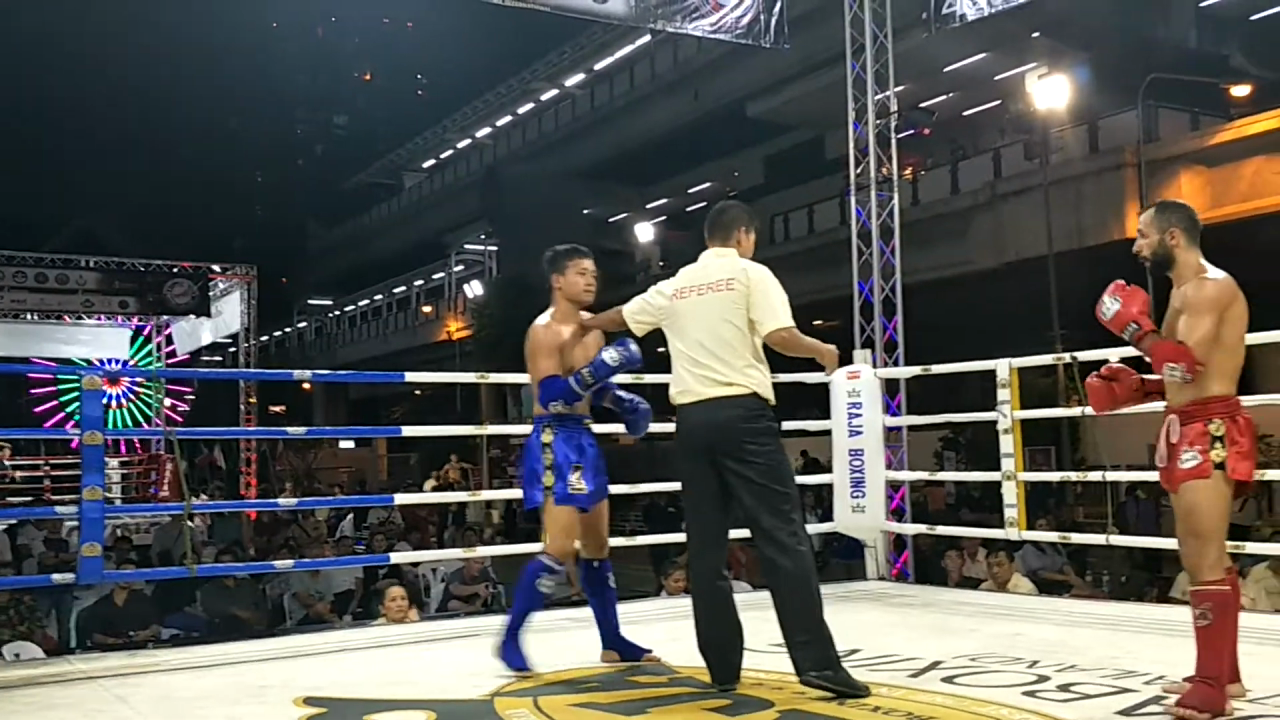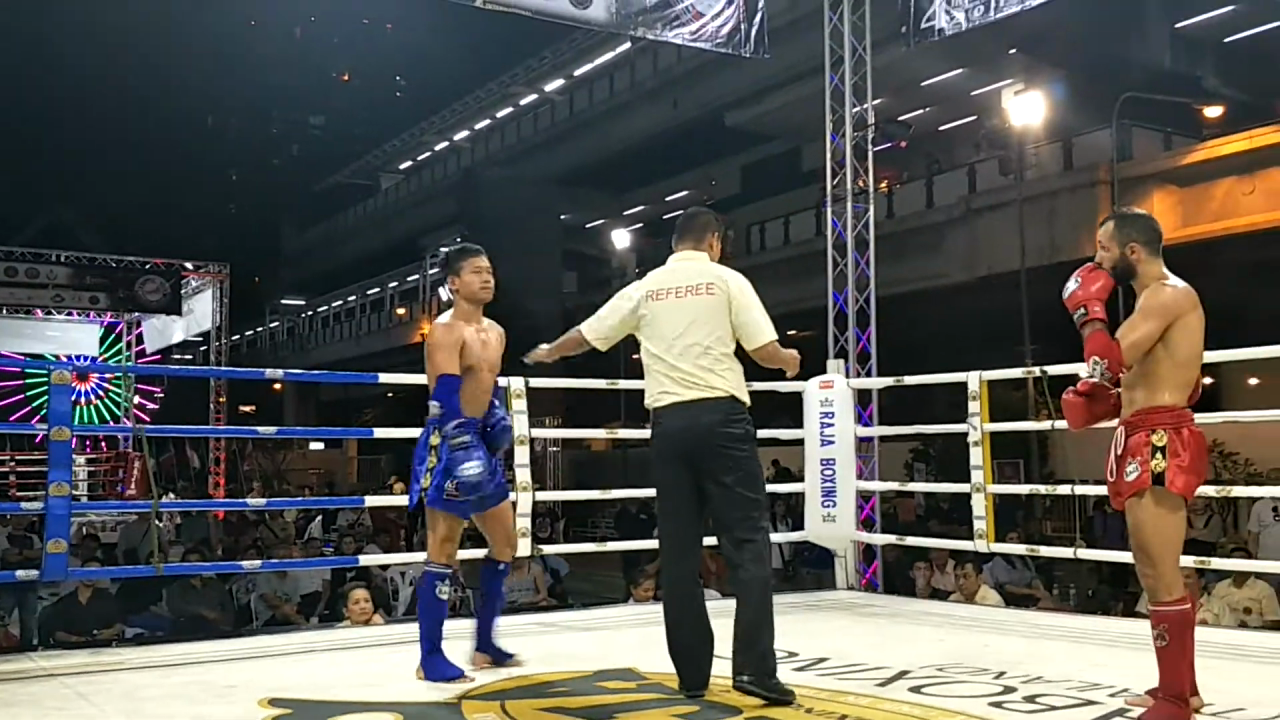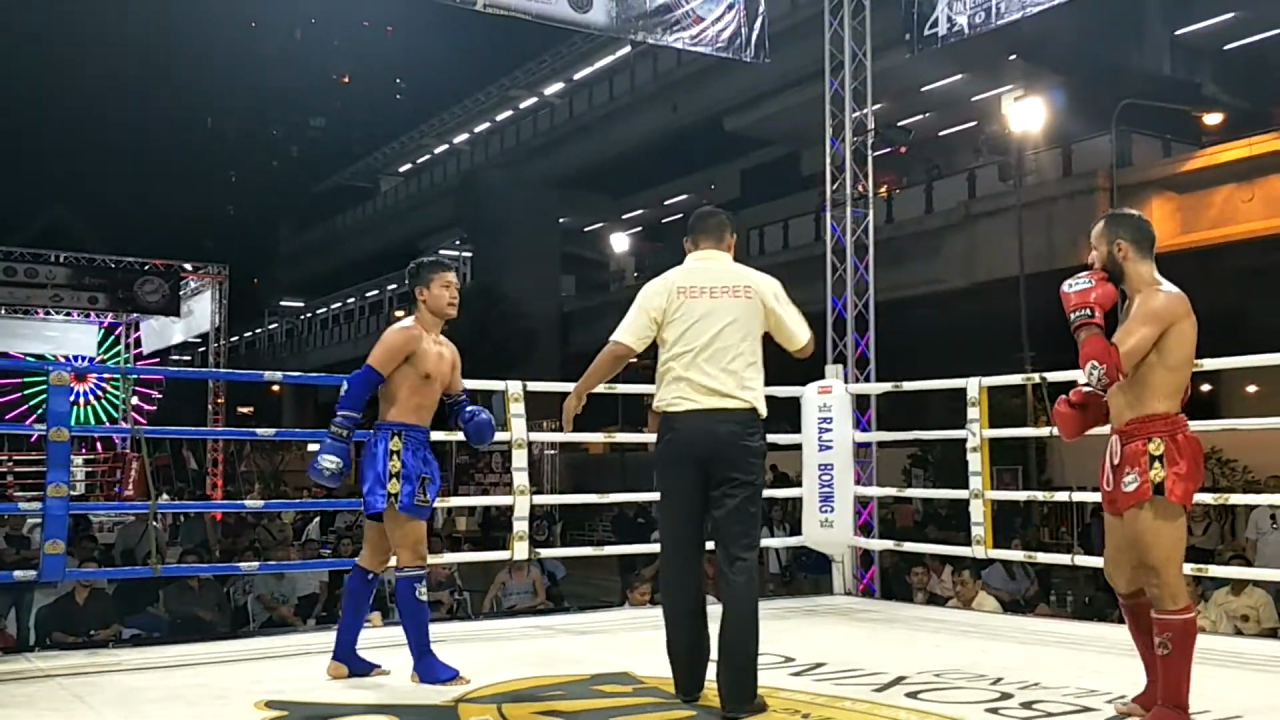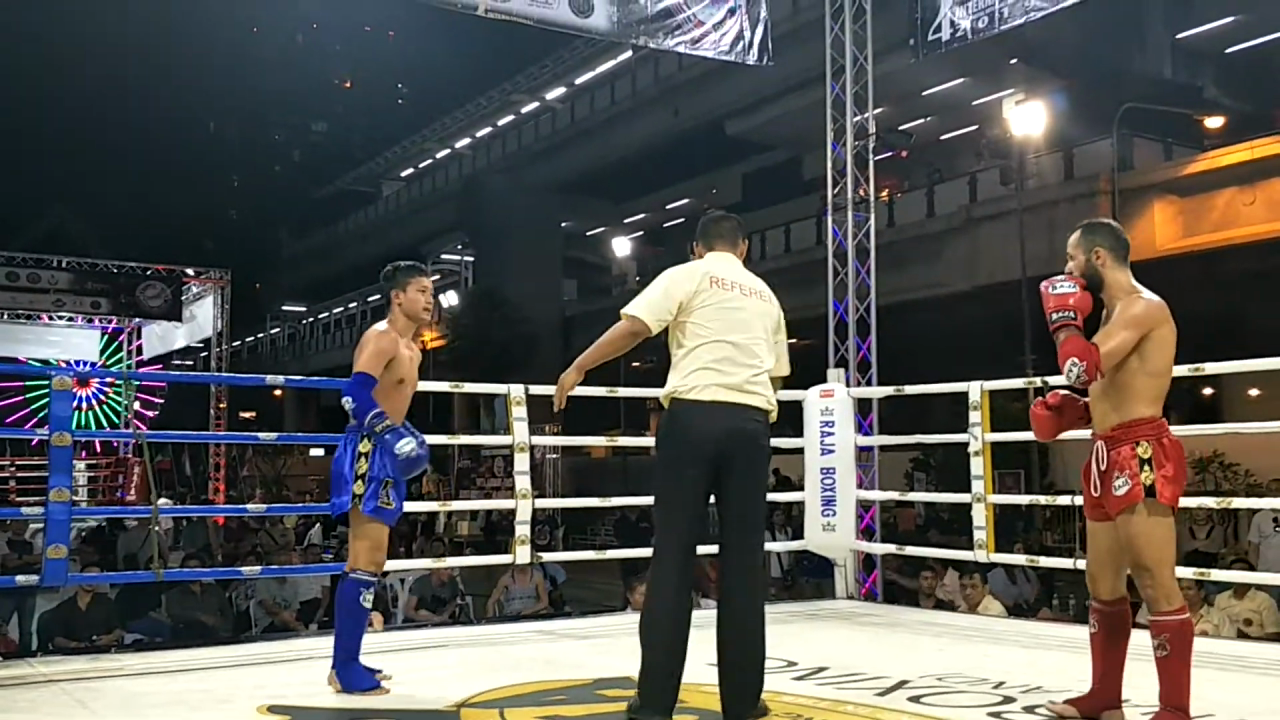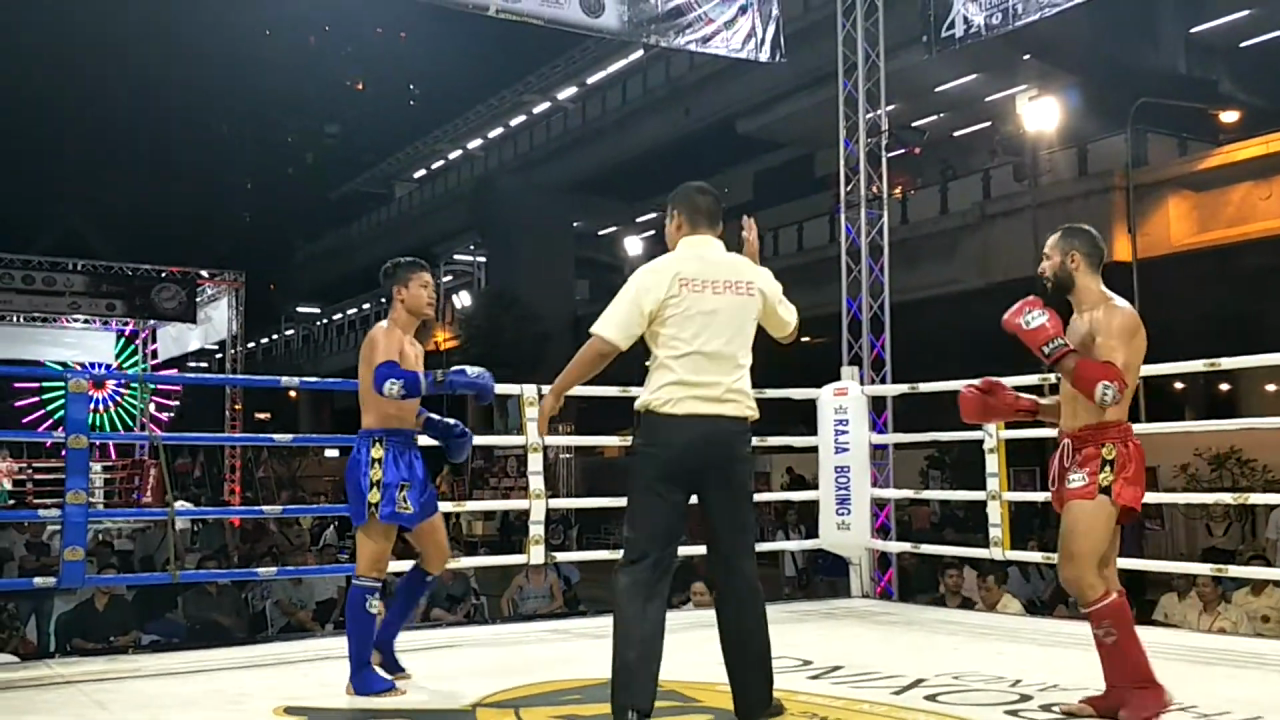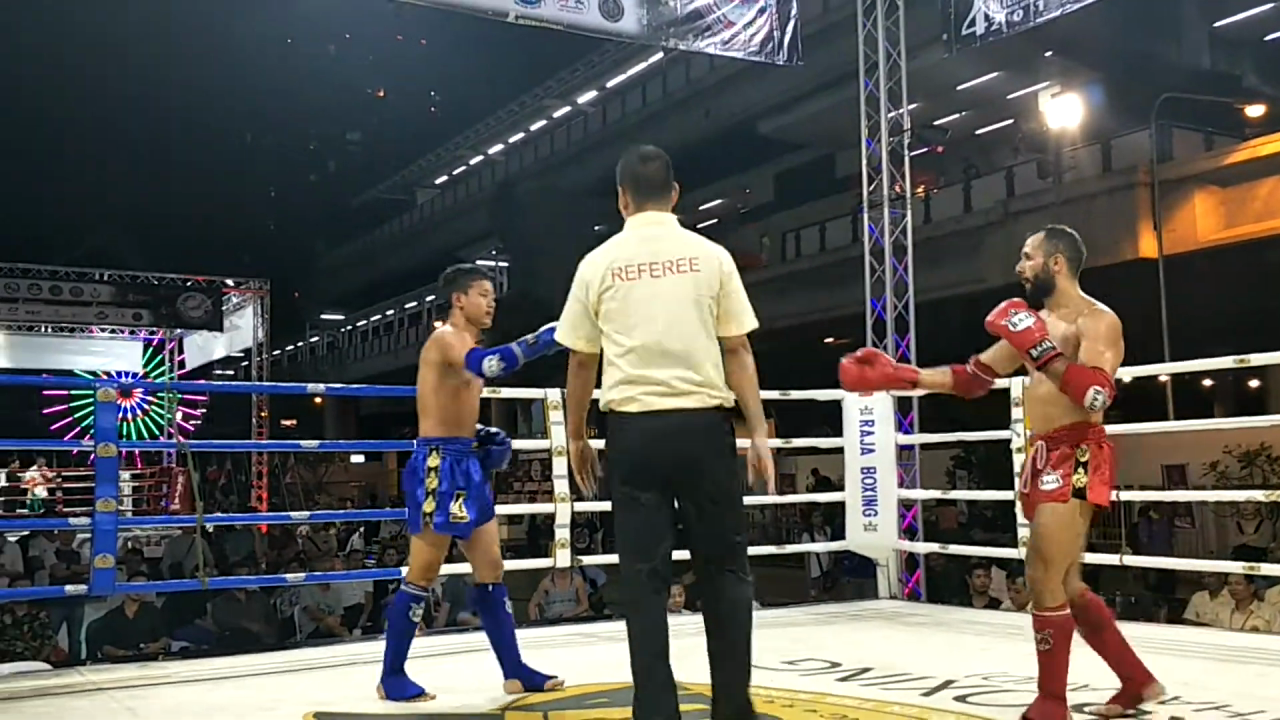
dt=0.4s
person 1, frame 1
left shoulder: (674, 287)
right shoulder: (750, 273)
left elbow: (624, 315)
right elbow: (779, 335)
left wrist: (587, 323)
right wrist: (821, 350)
left hip: (692, 418)
right hip: (742, 413)
left knee: (706, 545)
right knee: (782, 536)
left ankle: (723, 666)
right ankle: (816, 660)
person 1, frame 2
left shoulder: (643, 290)
right shoulder: (727, 280)
left elbow: (585, 336)
right elbow: (764, 351)
left wrist: (547, 353)
right wrist: (790, 359)
left hip: (669, 423)
right hip: (721, 417)
left knee: (678, 551)
right knee: (747, 541)
left ankle: (692, 673)
right ankle: (755, 666)
person 1, frame 3
left shoulder: (663, 286)
right shoulder: (758, 283)
left elbow: (620, 350)
right elbow: (803, 346)
left wrist: (579, 392)
right wrist: (767, 327)
left hip: (680, 427)
right hip: (738, 426)
left knee: (680, 555)
right knee: (738, 557)
left ankle: (688, 679)
person 1, frame 4
left shoulder: (684, 275)
right shoulder: (765, 295)
left elbow: (633, 327)
right elbow: (779, 373)
left wrist: (577, 368)
left hip: (692, 417)
right hip: (750, 423)
left knee: (672, 556)
right knee: (743, 561)
person 1, frame 5
left shoulder: (661, 271)
right shoulder: (752, 276)
left elbow: (604, 344)
right elbow: (787, 328)
left wrist: (557, 391)
left hip: (668, 427)
right hip: (728, 430)
left knee: (643, 568)
right knee: (736, 568)
person 1, frame 6
left shoulder: (599, 263)
right shoulder: (710, 255)
left elbow: (581, 360)
right elbow: (737, 351)
left wrist: (575, 438)
right wrist: (758, 431)
left hip: (634, 429)
right hip: (704, 425)
left knee: (643, 578)
right knee: (725, 570)
person 2, frame 1
left shoulder: (1209, 287)
right shoulder: (1184, 291)
left elbow: (1185, 367)
left wrist: (1133, 325)
right wrist: (1137, 387)
left hip: (1211, 433)
right hip: (1187, 433)
left knee: (1201, 557)
right knee: (1208, 557)
right ankle: (1225, 672)
person 2, frame 2
left shoulder: (1166, 294)
right shoulder: (1158, 298)
left elbow: (1108, 363)
left wrist: (1086, 307)
right wrist: (1113, 402)
left hip: (1159, 445)
right hip: (1144, 445)
left knee: (1160, 576)
right knee: (1158, 572)
person 2, frame 3
left shoulder: (1160, 299)
right shoulder: (1143, 303)
left elbow: (1103, 369)
left wrist: (1083, 312)
right wrist: (1102, 409)
left hip: (1156, 454)
right hip: (1131, 454)
left knee: (1161, 583)
right knee: (1123, 577)
person 2, frame 4
left shoulder: (1141, 306)
right shoulder: (1117, 312)
left elbow: (1080, 368)
left wrist: (1062, 315)
right wrist: (1080, 412)
left hip: (1140, 458)
right hip: (1109, 460)
left knee: (1156, 586)
right knee: (1102, 585)
person 2, frame 5
left shoulder: (1115, 314)
right shoulder: (1078, 319)
left elbow: (1109, 390)
left wrist: (1049, 343)
right wrist: (1016, 404)
left hip: (1105, 457)
right hip: (1075, 456)
left knee: (1079, 572)
right knee: (1097, 577)
person 2, frame 6
left shoulder: (1097, 320)
right shoulder: (1035, 323)
left elbow: (1096, 395)
right elbow: (971, 378)
left wrist: (1039, 347)
right wrist: (902, 376)
left hip: (1077, 461)
right hip: (1045, 462)
left knee: (1044, 580)
right knee: (1066, 585)
person 3, frame 1
left shoulder: (593, 330)
right shoulder: (544, 331)
right elbow: (551, 397)
left wrist: (625, 403)
right wrist: (598, 368)
left hip: (584, 440)
right hip: (554, 442)
left knee: (598, 546)
right knee: (559, 547)
left ankle: (612, 641)
right ankle: (511, 639)
person 3, frame 2
left shoulder: (495, 332)
right shoulder: (447, 330)
right elbow: (445, 397)
left wrist: (498, 419)
right wrist: (463, 453)
left hip: (478, 448)
right hip: (448, 447)
left knee: (504, 546)
right knee: (443, 554)
left ankle: (485, 644)
right ankle: (431, 657)
person 3, frame 3
left shoulder: (448, 351)
right shoulder: (405, 335)
left elbow: (456, 402)
right elbow: (359, 384)
left wrist: (474, 418)
right wrist: (337, 441)
left hip: (417, 451)
right hip: (396, 448)
left knee: (373, 559)
right knee: (412, 558)
left ankle: (343, 656)
right ankle: (424, 661)
person 3, frame 4
left shoulder: (412, 349)
right shoulder: (382, 337)
right elbow: (354, 393)
left wrist: (409, 439)
right wrist: (391, 436)
left hip: (383, 458)
right hip: (366, 453)
left knee: (361, 564)
right knee: (369, 563)
left ankle: (343, 663)
right ankle: (349, 669)
person 3, frame 5
left shoulder: (413, 345)
right shoulder: (384, 335)
right elbow: (387, 383)
left wrist: (438, 426)
right wrist: (449, 379)
left hip: (406, 456)
right hip: (379, 456)
left knee: (436, 557)
right knee: (373, 569)
left ankle: (381, 647)
right ankle: (360, 672)
person 3, frame 6
left shoulder: (467, 348)
right shoulder: (446, 339)
right elbow: (487, 365)
left wrist: (485, 436)
right wrist: (539, 341)
left hip: (468, 465)
right hip: (439, 464)
left knee: (490, 573)
right knee: (422, 576)
left ankle: (515, 672)
right ankle: (391, 675)
